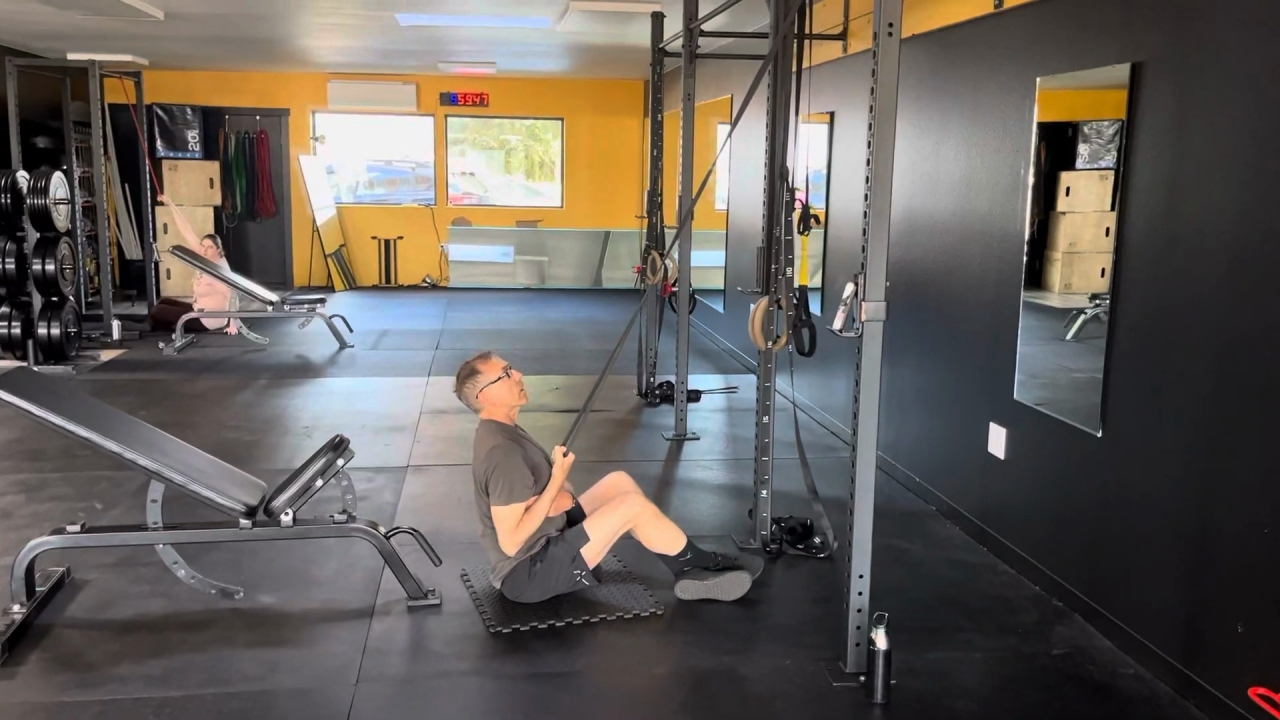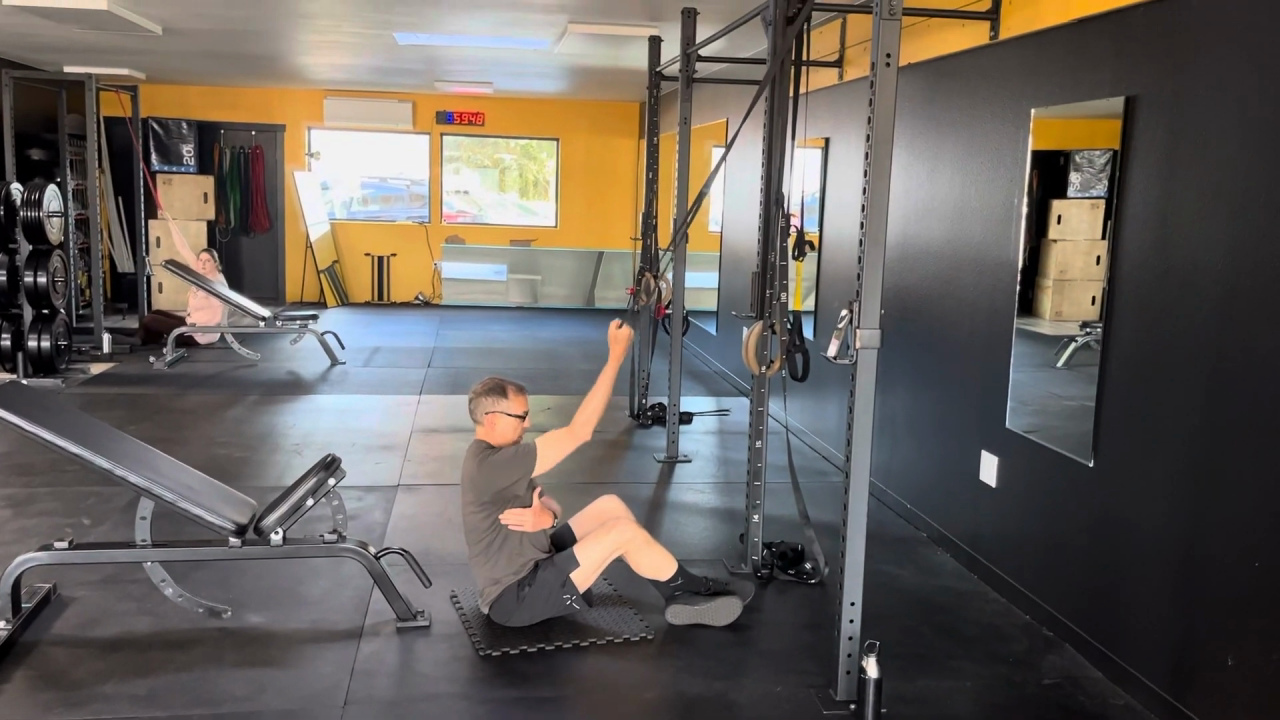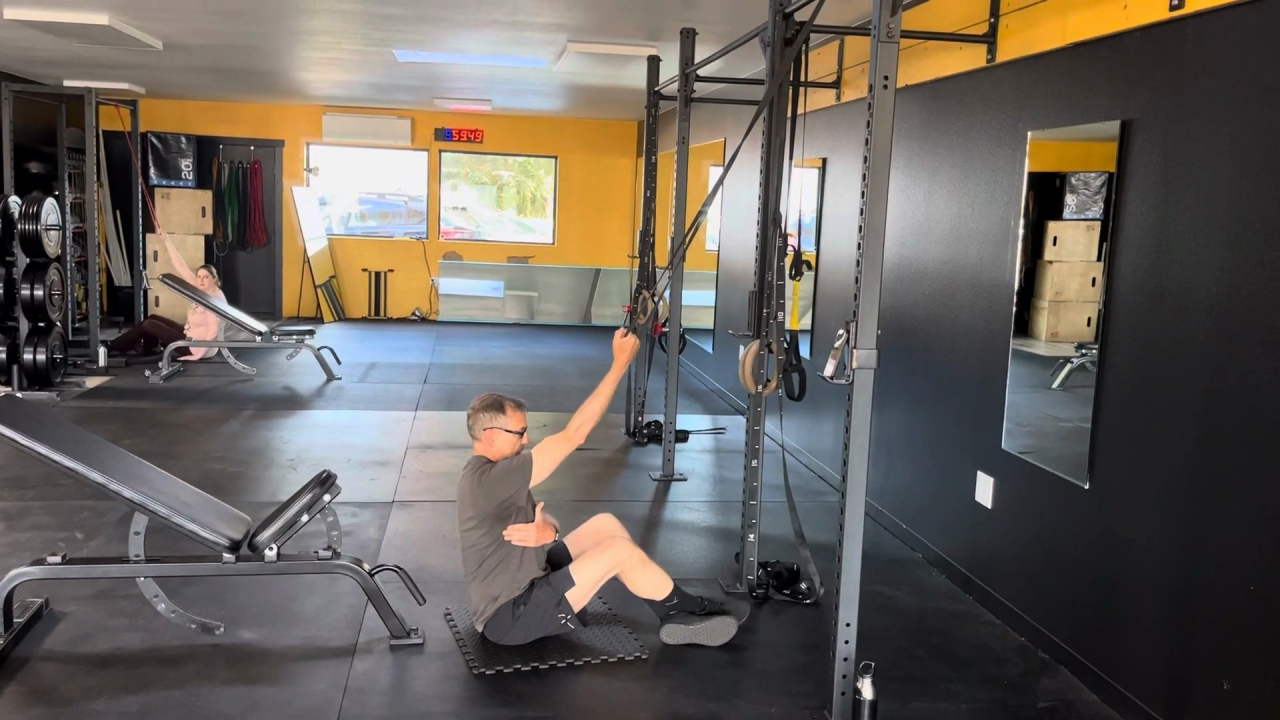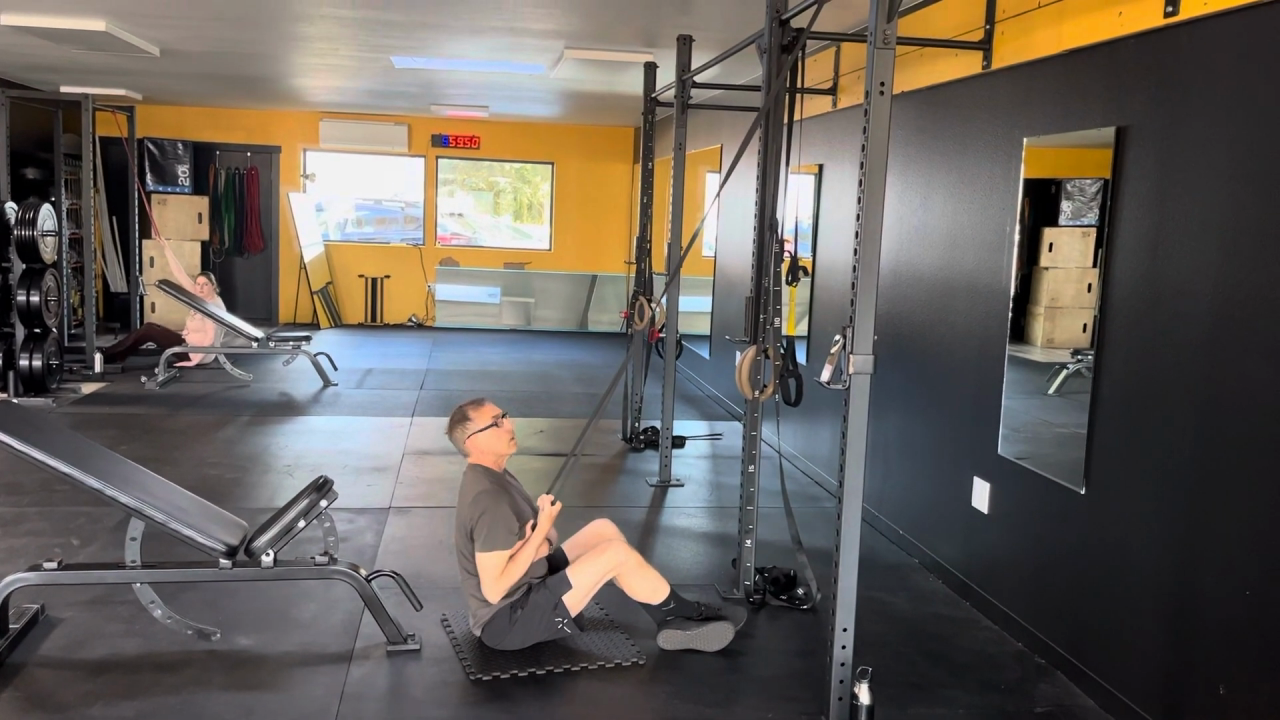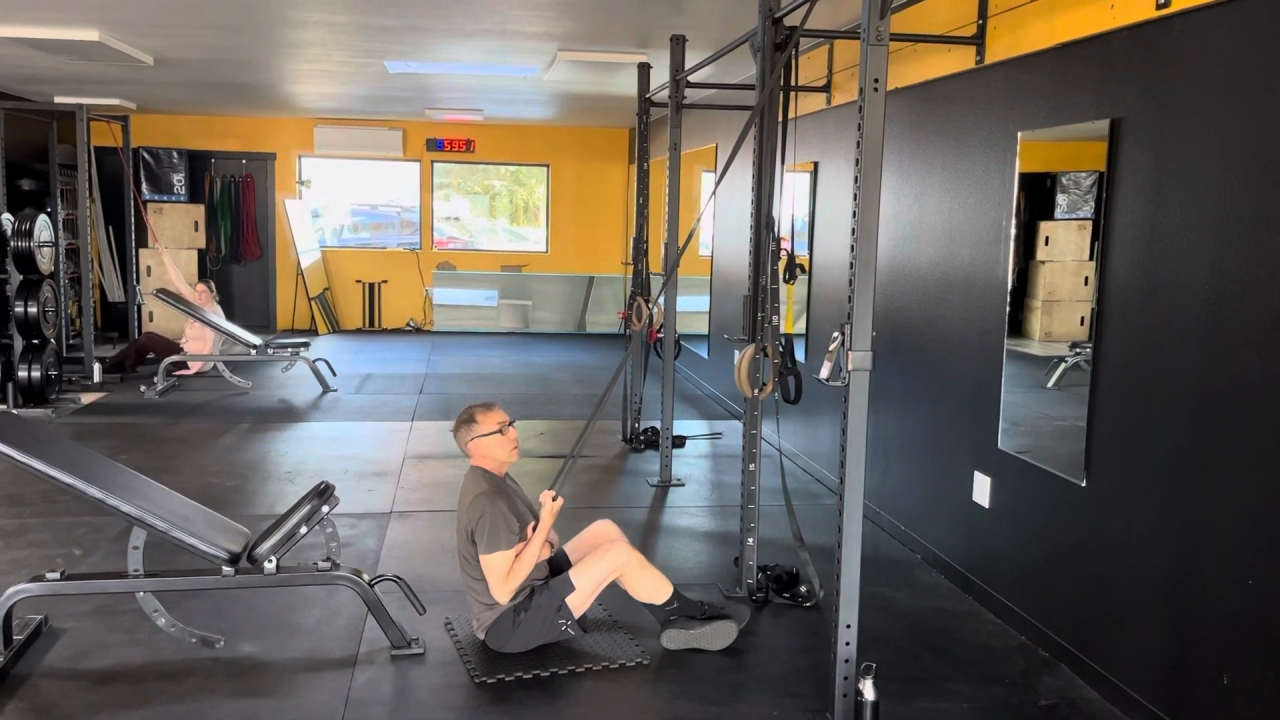
dt=1s
person 1, frame 1
left shoulder: (505, 431)
right shoulder: (501, 452)
left elbow: (549, 487)
right elbow: (510, 542)
left wrist: (564, 498)
right wrist: (558, 482)
left hip: (543, 544)
right hip: (528, 574)
left knee: (618, 482)
right knee: (633, 505)
left ankle: (693, 569)
right ankle: (705, 564)
person 1, frame 2
left shoulder: (494, 456)
right shoulder: (492, 465)
left elbow: (550, 504)
right elbow: (578, 433)
left wrist: (547, 517)
right wrist: (616, 356)
left hip: (529, 568)
right hip: (516, 598)
left knee: (610, 506)
right knee: (623, 531)
left ankle: (684, 594)
right ankle: (697, 588)
person 1, frame 3
left shoulder: (490, 474)
right shoulder: (491, 479)
left elbow: (540, 517)
right elbow: (573, 436)
left wrist: (548, 531)
right wrist: (620, 364)
left hip: (522, 587)
right hip: (510, 617)
left knee: (604, 524)
right knee: (619, 549)
left ankle: (679, 612)
right ankle: (694, 609)
person 1, frame 4
left shoulder: (494, 476)
right shoulder: (489, 498)
left elbow: (546, 535)
right elbow: (493, 589)
left wrist: (543, 544)
right wrist: (541, 533)
left hip: (524, 591)
right hip: (507, 621)
left knee: (602, 530)
right knee: (617, 553)
left ankle: (674, 620)
right ankle: (693, 614)
person 1, frame 5
left shoulder: (497, 479)
right shoulder: (488, 502)
left elbow: (549, 537)
right elbow: (503, 590)
left wrist: (545, 546)
right wrist: (545, 525)
left hip: (526, 592)
right hip: (511, 624)
left knee: (604, 530)
right knee: (619, 553)
left ankle: (678, 619)
right ankle: (696, 613)
